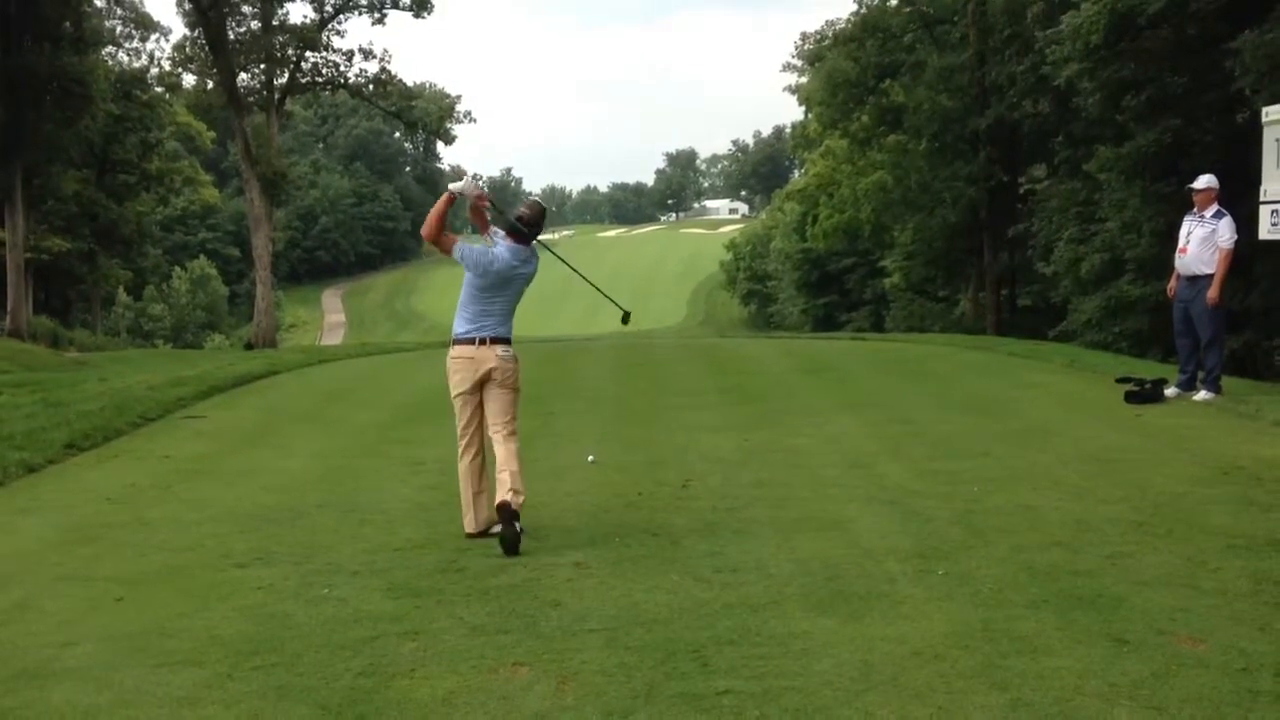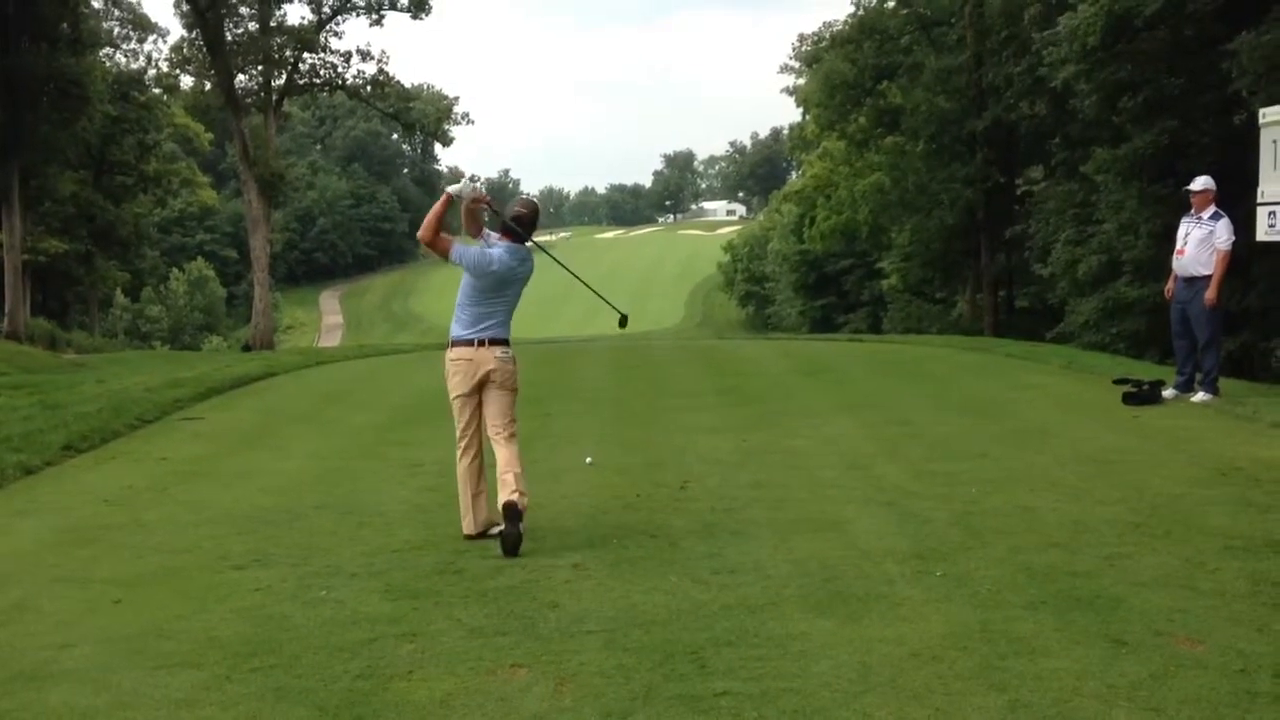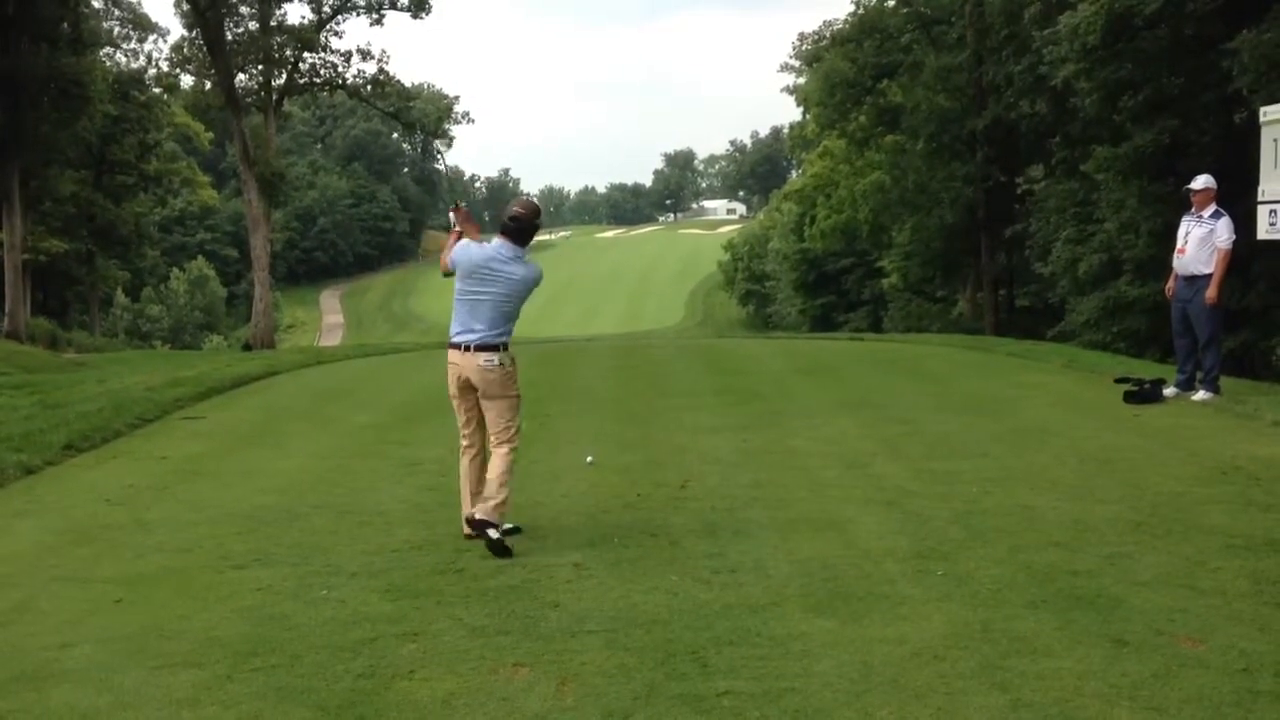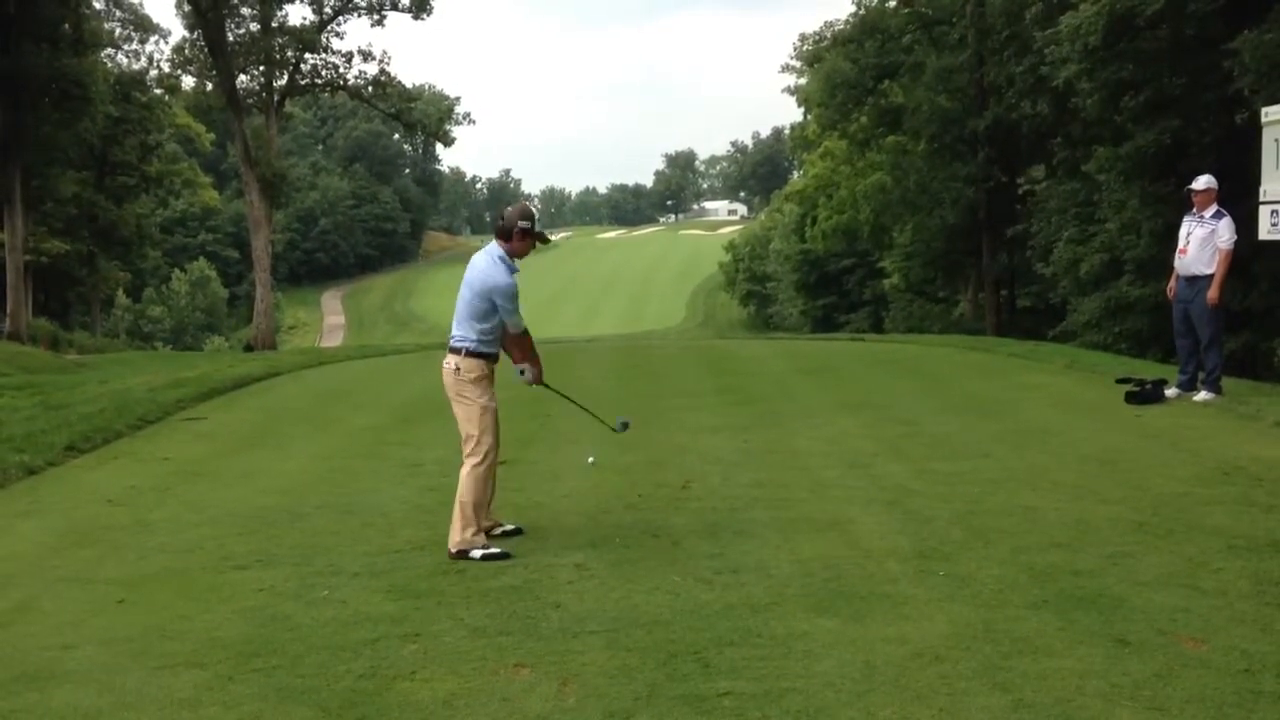
dt=0.3s
person 1, frame 1
left shoulder: (486, 260)
right shoulder: (530, 261)
left elbow: (429, 234)
right elbow: (488, 226)
left wrist: (453, 193)
right wrist: (473, 199)
left hip: (463, 356)
right hip: (501, 355)
left knee: (469, 442)
right knee: (503, 434)
left ankle: (477, 520)
right ankle: (508, 502)
person 1, frame 2
left shoulder: (484, 259)
right shoulder: (525, 260)
left elbow: (426, 236)
right elbow: (480, 233)
left wrist: (451, 195)
right wrist: (471, 203)
left hip: (461, 357)
right hip: (500, 357)
left knee: (468, 444)
right knee: (504, 437)
left ankle: (476, 521)
right ankle: (512, 502)
person 1, frame 3
left shoulder: (469, 254)
right shoulder: (532, 274)
left elbow: (445, 265)
left wrist: (459, 228)
right wrist: (468, 224)
left hip: (458, 358)
right hip: (493, 362)
left knee: (471, 443)
right knee: (503, 442)
left ankle: (477, 518)
right ankle: (486, 514)
person 1, frame 4
left shoulder: (488, 259)
right shoulder: (502, 279)
right elbow: (515, 332)
left wrist: (520, 359)
right wrist: (536, 365)
left hip: (473, 365)
right hip: (469, 368)
left knee: (485, 447)
right knee: (480, 453)
left ankle: (483, 520)
right ankle: (464, 539)
person 2, frame 1
left shoulder: (1222, 220)
right shoulder: (1189, 217)
left elbow: (1225, 254)
left wrist: (1215, 287)
right wrist: (1174, 278)
left hip: (1204, 284)
right hip: (1184, 282)
left knee: (1209, 336)
right knee: (1183, 335)
left ankle: (1211, 385)
right ankle: (1185, 381)
person 2, frame 2
left shoulder: (1219, 221)
right shoulder: (1186, 219)
left elbow: (1223, 256)
left wrist: (1213, 288)
right wrist: (1171, 280)
left hip: (1202, 285)
right hip: (1181, 284)
left knee: (1206, 338)
right knee: (1181, 336)
left ankle: (1208, 387)
right ankle: (1183, 383)
person 2, frame 3
left shoulder: (1220, 220)
right shoulder: (1186, 217)
left elbow: (1223, 254)
left wrist: (1213, 287)
right wrist: (1172, 279)
left hip: (1202, 283)
right hip: (1182, 282)
left knee: (1207, 336)
right knee: (1181, 334)
left ankle: (1209, 385)
right ankle: (1184, 381)
person 2, frame 4
left shoulder: (1221, 220)
right shoulder: (1188, 218)
left elbow: (1225, 255)
left wrist: (1215, 287)
right wrist: (1173, 279)
left hip: (1204, 283)
right hip: (1183, 283)
left knee: (1209, 337)
right knee: (1183, 335)
left ankle: (1211, 386)
right ankle: (1186, 382)
